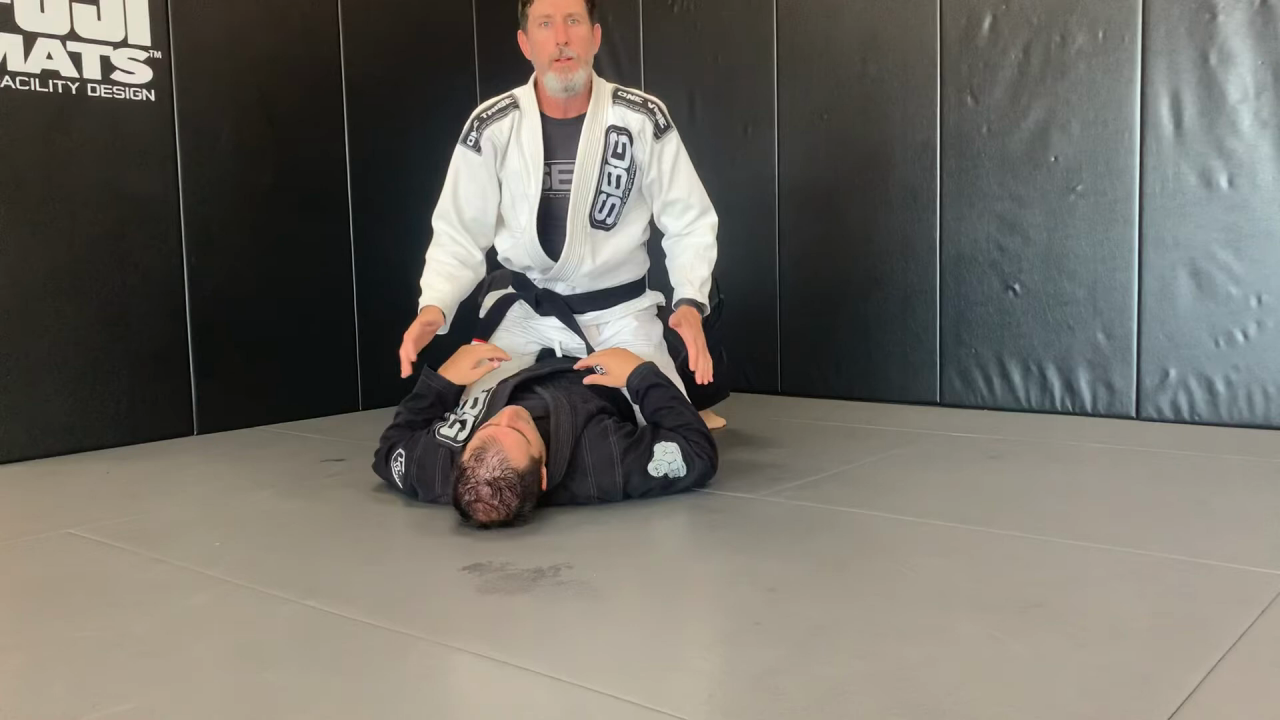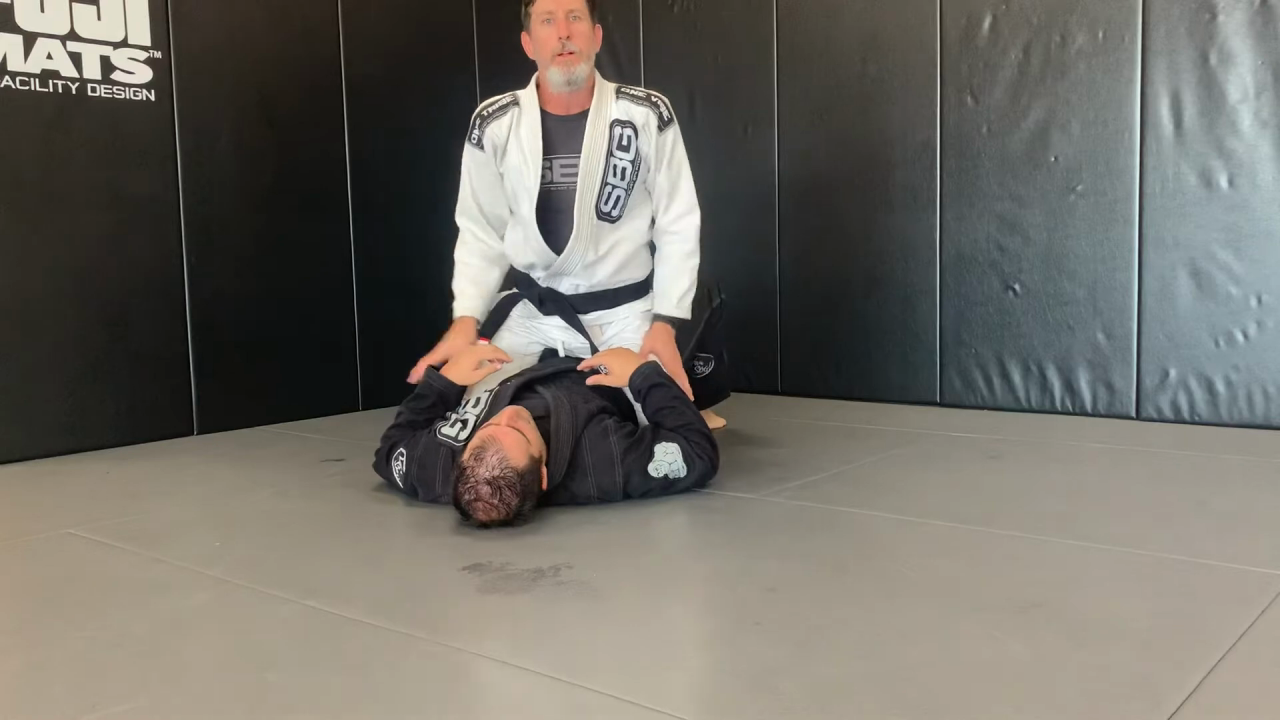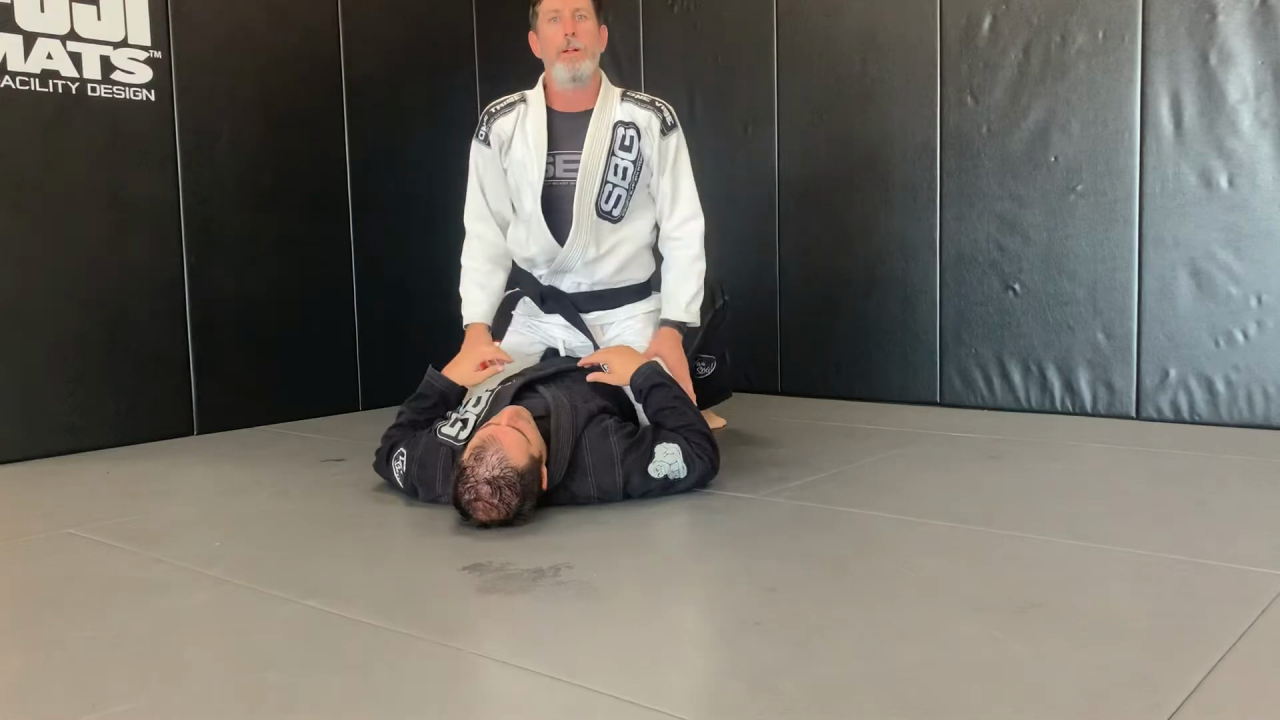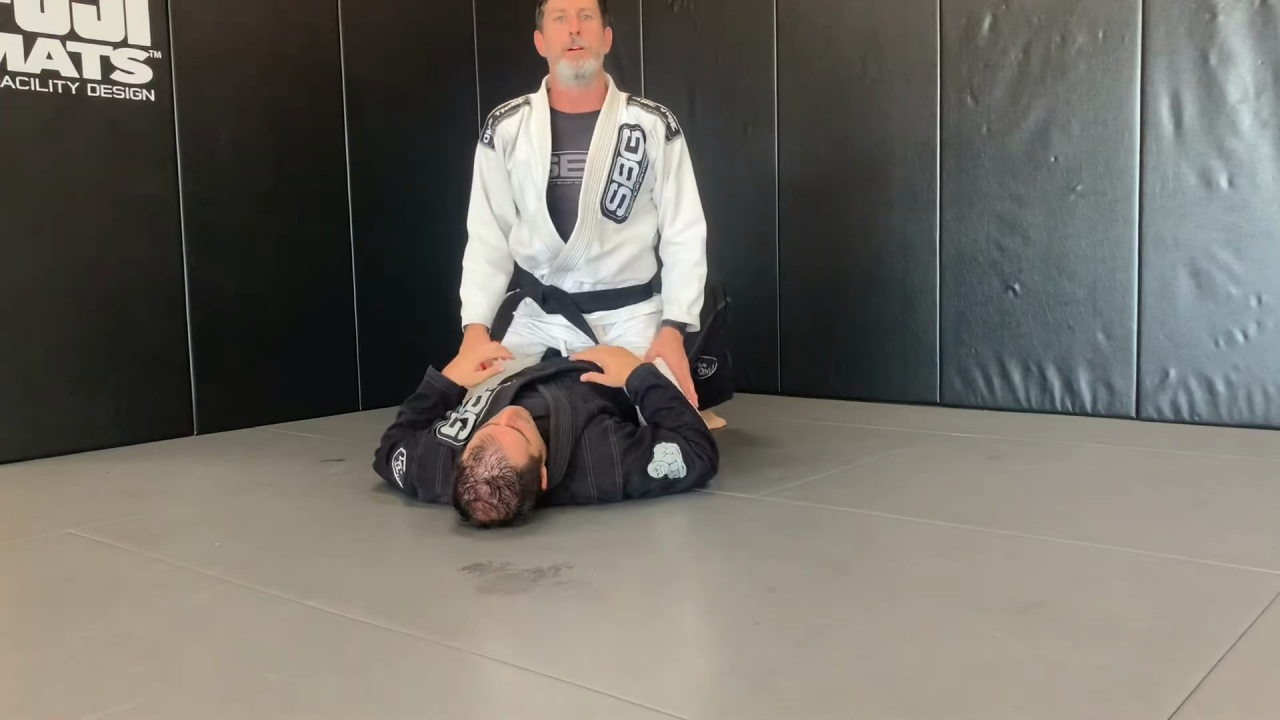
dt=0.2s
person 1, frame 1
left shoulder: (643, 121)
right shoulder: (490, 128)
left elbow: (690, 221)
right elbow: (460, 234)
left wrist: (689, 303)
right wrist: (433, 308)
left hip: (621, 313)
right hip: (527, 313)
person 1, frame 2
left shoulder: (648, 116)
right shoulder: (494, 126)
left elbow: (679, 223)
right elbow: (481, 233)
left wrist: (665, 321)
right wrist: (466, 319)
left hip: (624, 313)
right hip: (530, 313)
person 1, frame 3
left shoulder: (651, 120)
right shoulder: (501, 125)
left elbow: (683, 231)
right elbow: (486, 234)
left wrist: (673, 326)
right wrist: (477, 324)
left hip: (629, 314)
right hip: (534, 314)
person 1, frame 4
left shoulder: (654, 125)
right shoulder: (506, 128)
left elbow: (684, 235)
right elbow: (488, 238)
left wrist: (674, 326)
right wrist: (476, 324)
left hip: (630, 315)
right hip: (536, 316)
person 2, frame 1
left shoulder: (431, 469)
right shoulder: (603, 465)
left elbow: (390, 450)
right elbow: (699, 456)
left wrist: (442, 379)
right wrist: (641, 374)
person 2, frame 2
left shoulder: (433, 470)
right shoulder: (603, 466)
left elbow: (391, 450)
right elbow: (700, 456)
left wrist: (444, 379)
right wrist: (645, 373)
person 2, frame 3
left shoulder: (432, 468)
right shoulder: (605, 465)
left elbow: (391, 449)
right elbow: (701, 456)
left wrist: (446, 380)
right wrist: (646, 374)
person 2, frame 4
left shoulder: (431, 468)
right shoulder: (605, 465)
left elbow: (391, 451)
right elbow: (700, 456)
left wrist: (447, 380)
right wrist: (638, 375)
